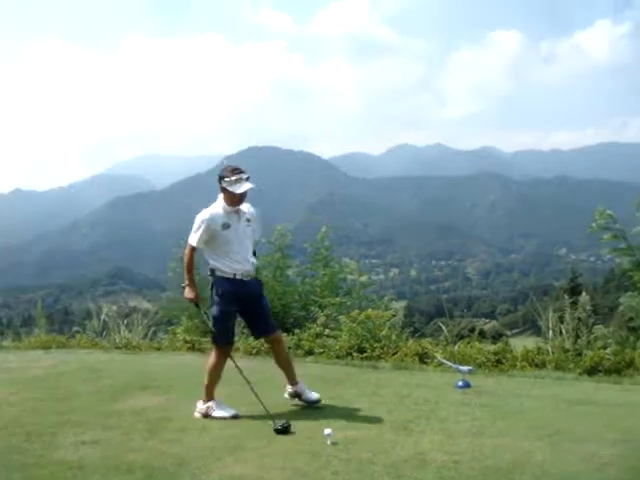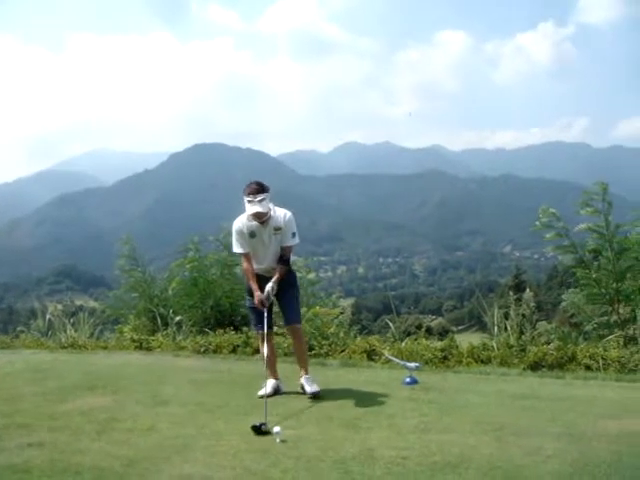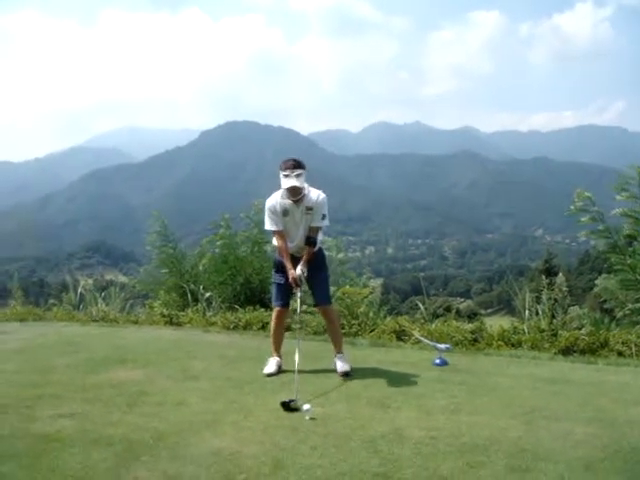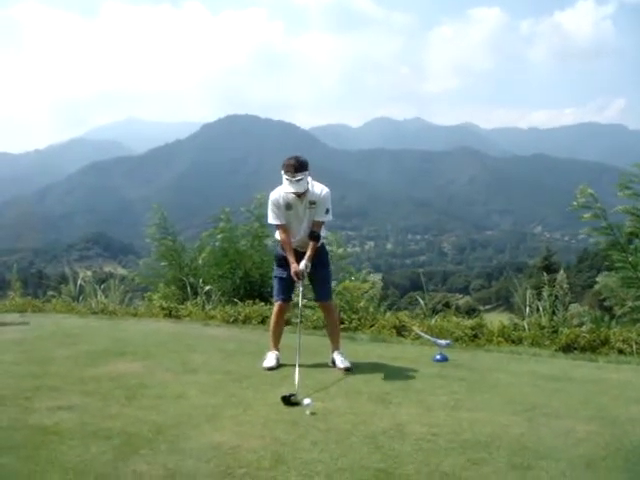
dt=1s
person 1, frame 1
left shoulder: (251, 213)
right shoulder: (209, 217)
right elbow: (190, 251)
right wrist: (190, 285)
left hip: (251, 284)
right hip: (225, 285)
left knee: (275, 338)
right knee: (222, 348)
left ankle: (296, 386)
right ankle: (207, 402)
person 1, frame 2
left shoulder: (285, 217)
right shoulder: (240, 225)
left elbow: (285, 256)
right elbow: (246, 261)
left wrist: (274, 283)
right wrist: (256, 290)
left hip: (284, 276)
right hip: (257, 278)
left knee: (295, 327)
right knee: (264, 332)
left ankle: (305, 376)
right ankle: (273, 379)
person 1, frame 3
left shoulder: (318, 198)
right shoulder: (273, 202)
left elbow: (313, 237)
right elbow: (279, 238)
left wrist: (302, 266)
right wrist: (289, 269)
left hip: (313, 256)
right hip: (284, 257)
left knee: (326, 307)
right knee: (280, 309)
left ankle: (339, 355)
right ankle: (275, 357)
person 1, frame 4
left shoulder: (322, 193)
right shoulder: (276, 197)
left elbow: (316, 232)
right elbow: (282, 232)
left wrist: (306, 260)
right wrist: (293, 263)
left hip: (315, 251)
right hip: (287, 252)
left knee: (326, 303)
right knee: (281, 303)
left ankle: (336, 352)
right ankle: (273, 351)
